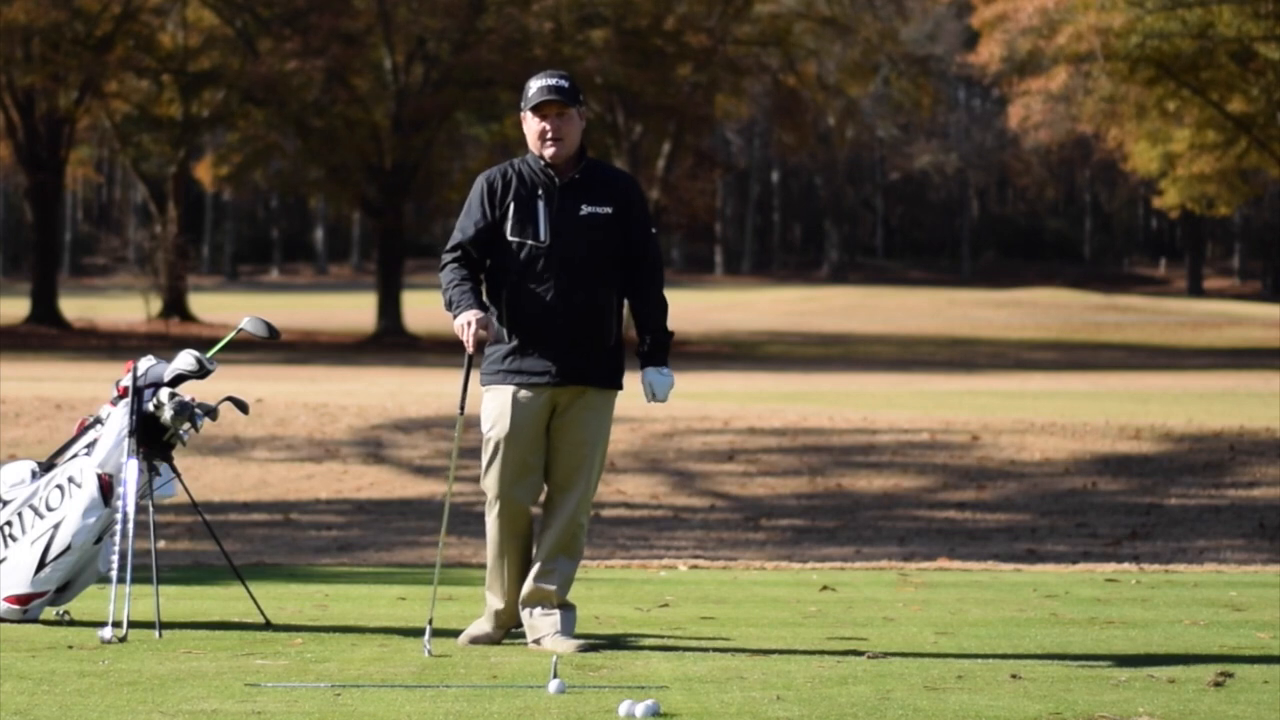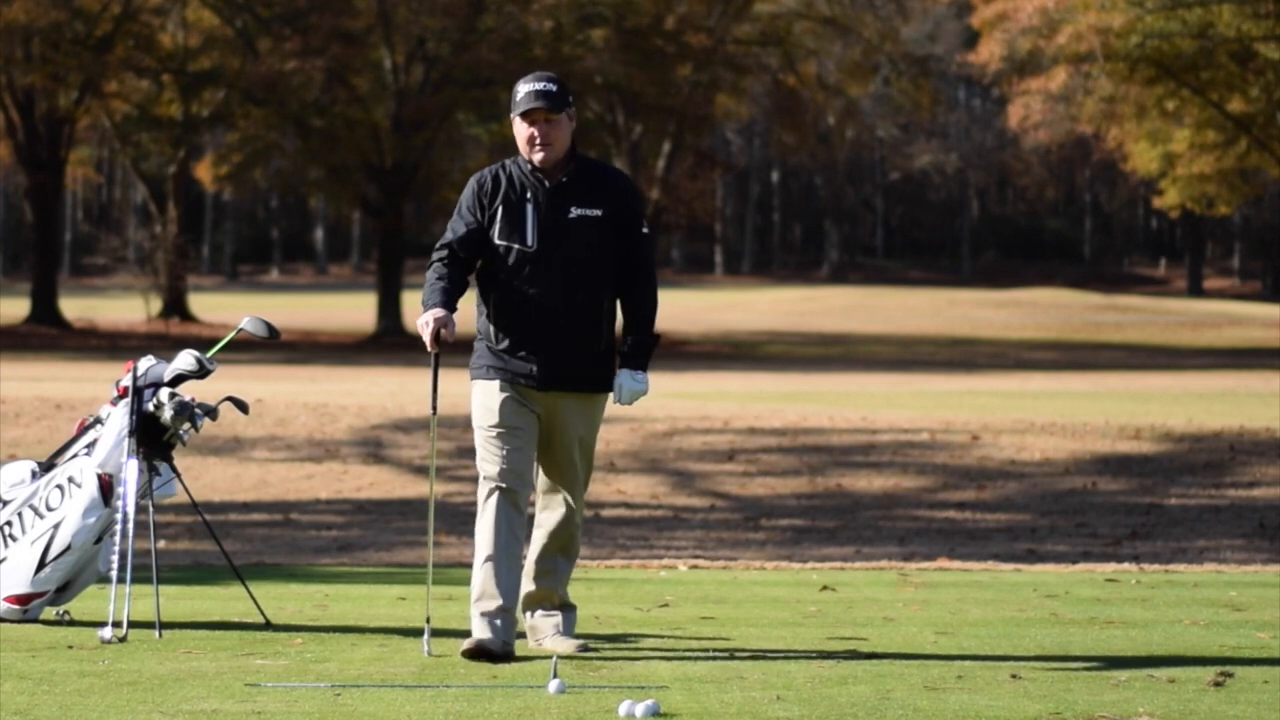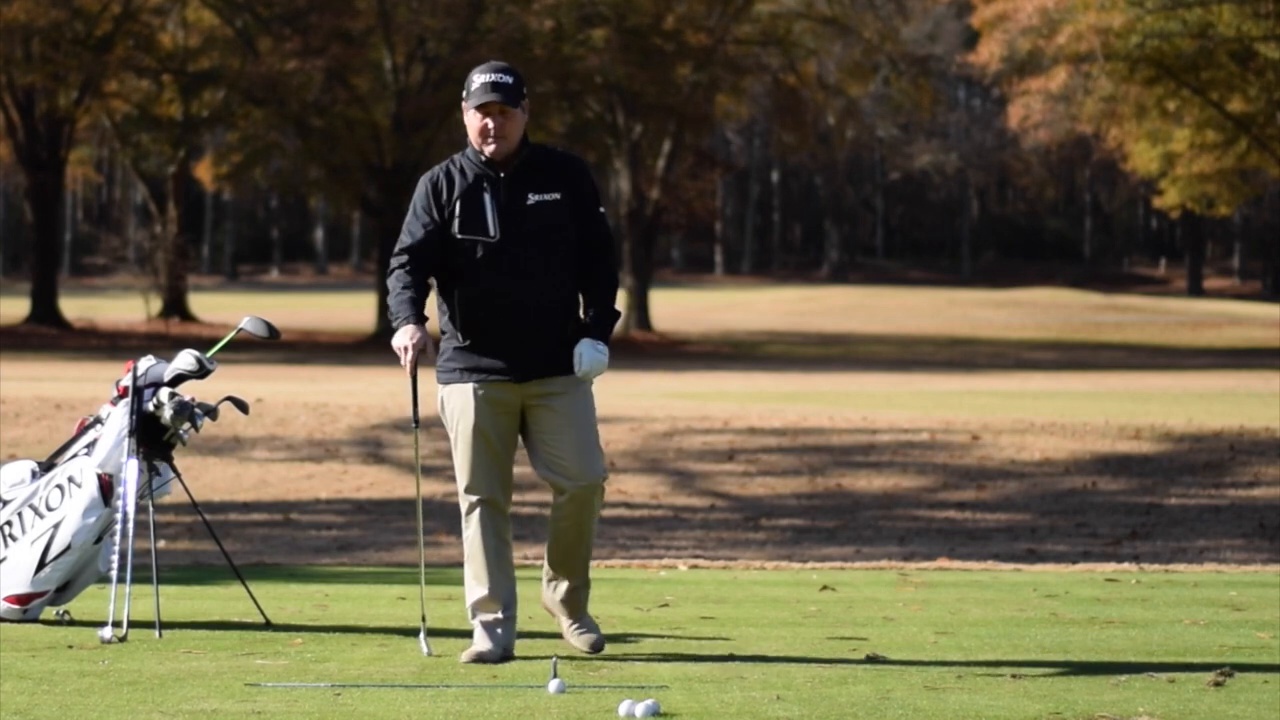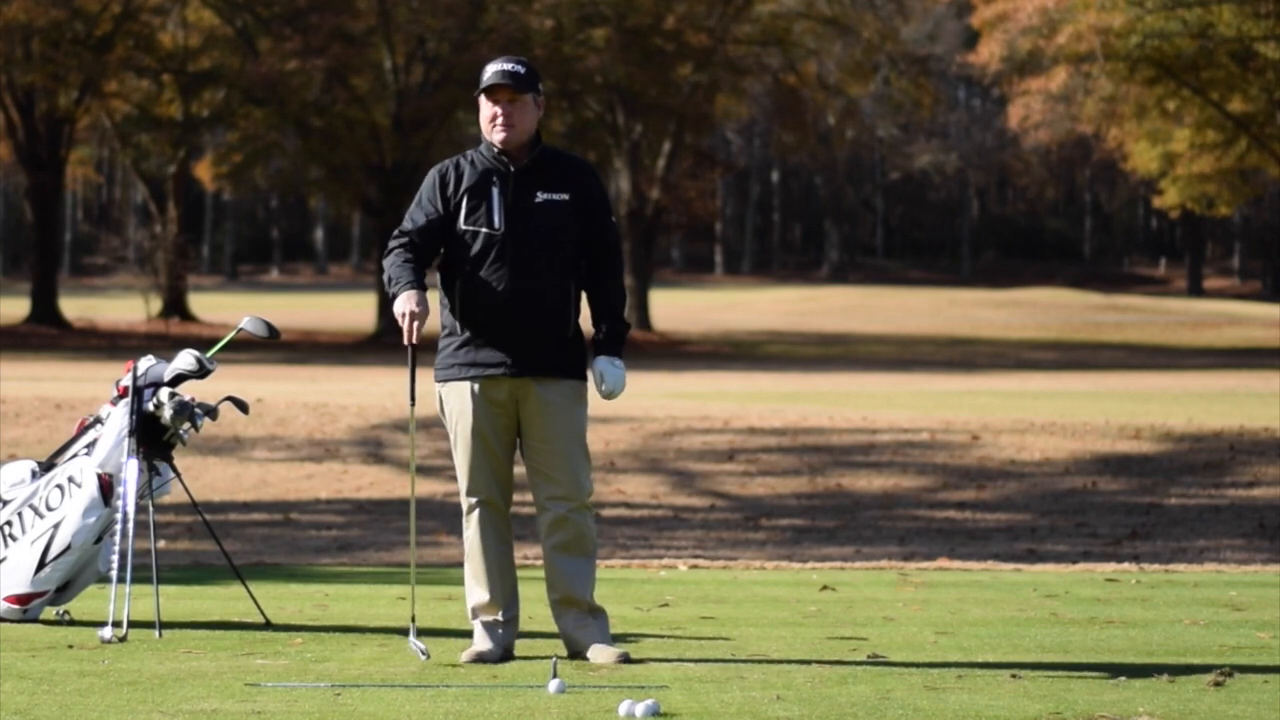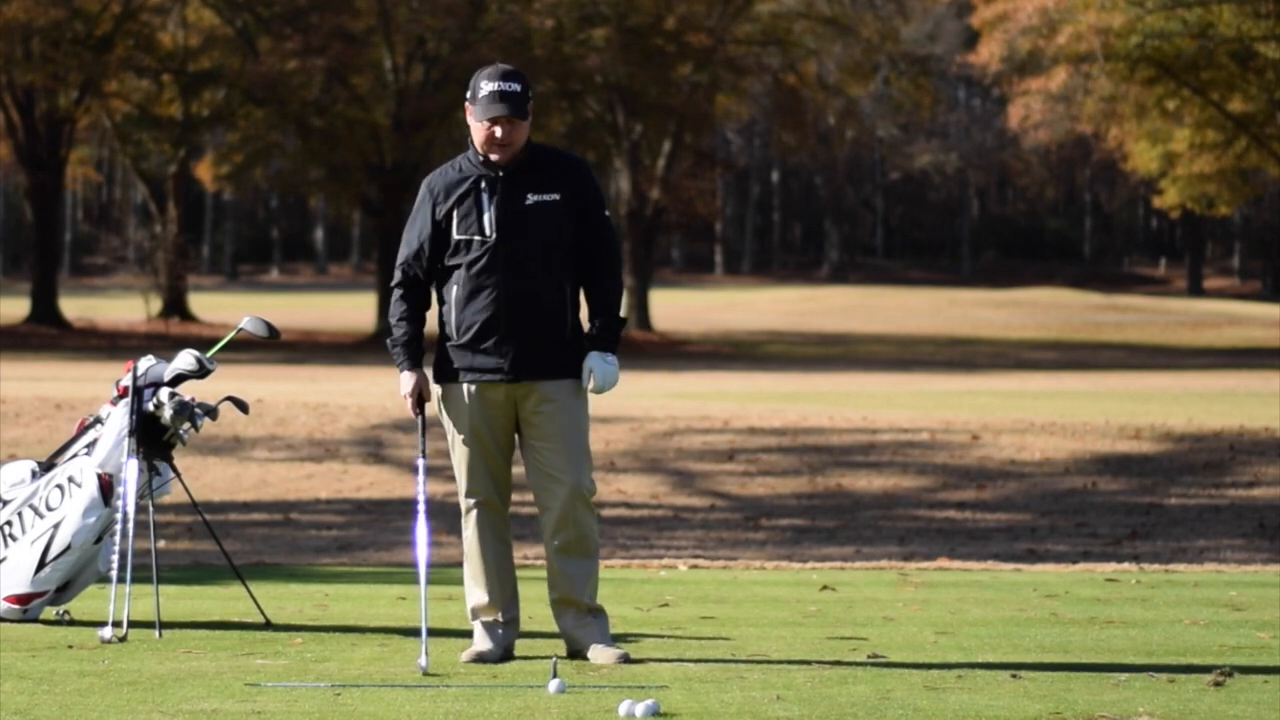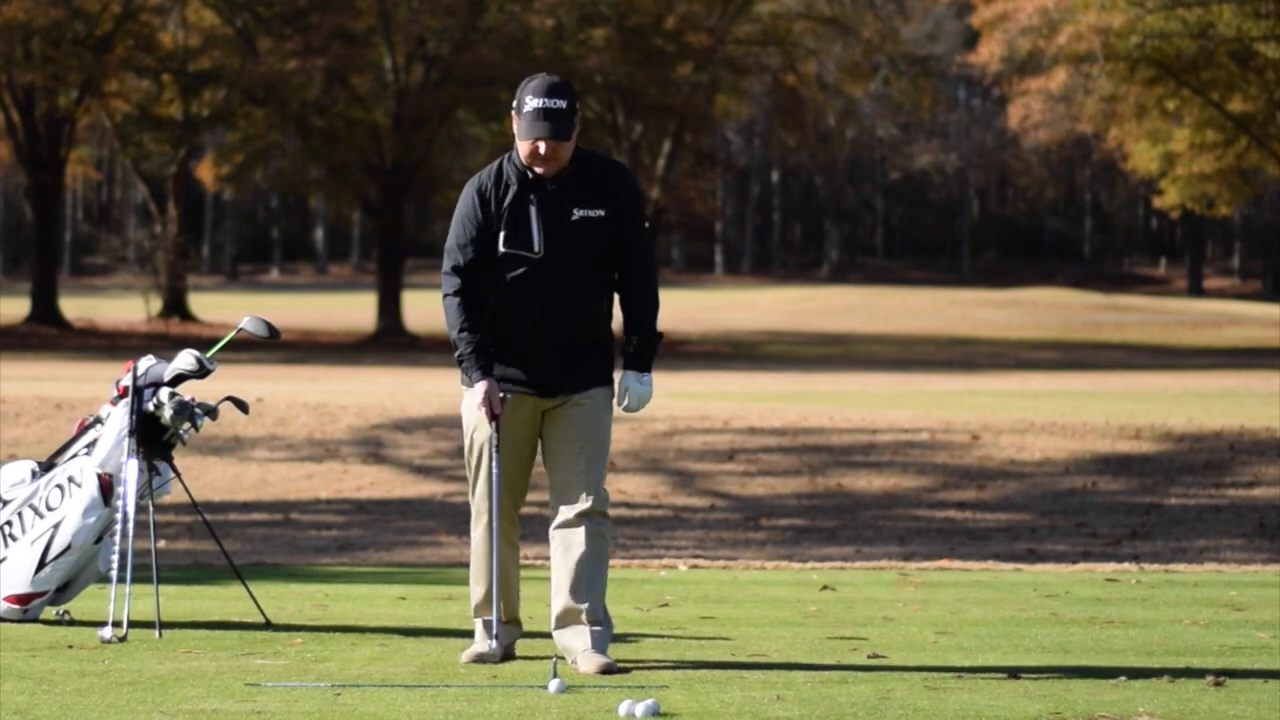
dt=0.7s
person 1, frame 1
left shoulder: (618, 191)
right shoulder: (497, 185)
left elbow: (644, 279)
right elbow: (459, 257)
left wrist: (654, 354)
right wrist: (467, 304)
left hip: (591, 374)
right hip: (513, 366)
left knee: (571, 498)
right knee: (506, 495)
left ankle: (545, 612)
right ankle: (503, 606)
person 1, frame 2
left shoulder: (611, 190)
right shoulder: (489, 186)
left elbow: (637, 279)
right elbow: (453, 253)
left wrist: (635, 357)
right wrist: (438, 303)
left hip: (581, 376)
right hip: (503, 369)
left knee: (564, 497)
right knee: (500, 487)
left ankle: (546, 614)
right ankle: (493, 623)
person 1, frame 3
left shoulder: (566, 174)
right shoulder: (441, 184)
left elbow: (599, 257)
right elbow: (409, 262)
left wrist: (597, 329)
right wrist: (408, 319)
left hip: (557, 365)
right hip: (472, 369)
left knee: (582, 479)
right knee: (483, 499)
left ankle: (565, 593)
right ankle: (492, 627)
person 1, frame 4
left shoulder: (575, 178)
right shoulder: (451, 177)
left elbow: (605, 268)
right elbow: (406, 243)
left wrist: (610, 346)
right wrist: (406, 287)
left hip: (555, 368)
right hip: (471, 366)
left knee: (567, 498)
right knee: (482, 500)
left ankle: (583, 626)
right ankle: (493, 627)
person 1, frame 5
left shoulder: (568, 175)
right shoulder: (442, 186)
left elbow: (602, 263)
right elbow: (409, 279)
left wrist: (603, 342)
right wrist: (407, 360)
left hip: (553, 369)
right hip: (468, 372)
left knee: (568, 495)
right knee: (481, 503)
left ankle: (584, 626)
right ankle: (493, 627)
person 1, frame 6
left shoulder: (612, 184)
right shoulder: (487, 189)
left elbow: (637, 274)
right elbow: (459, 284)
left wrist: (638, 359)
right wrist: (477, 369)
left hip: (583, 380)
right hip: (498, 375)
left knee: (581, 503)
right knee: (492, 502)
left ankle: (579, 631)
right ankle: (497, 628)
